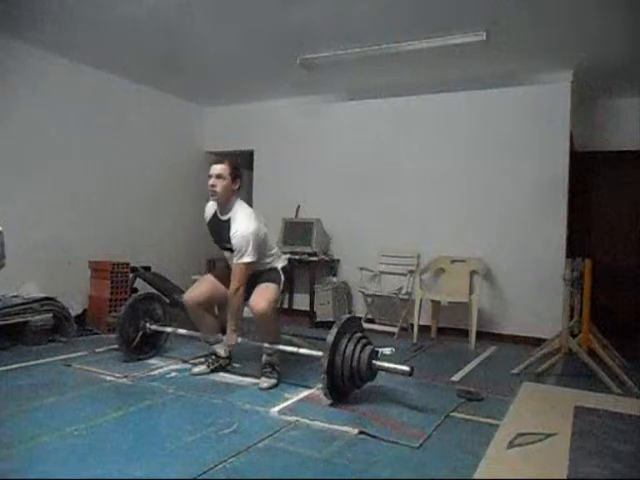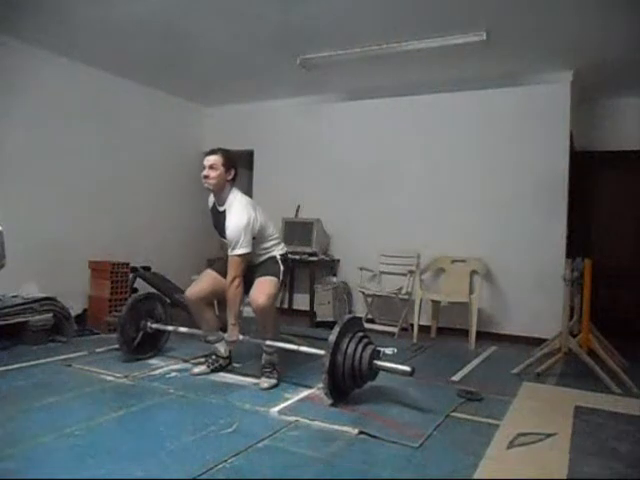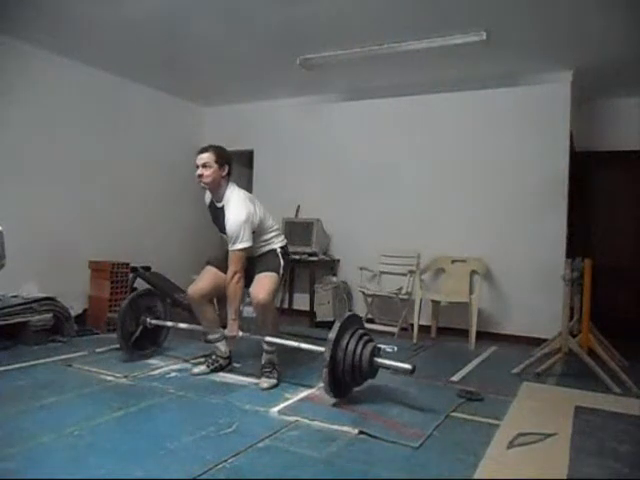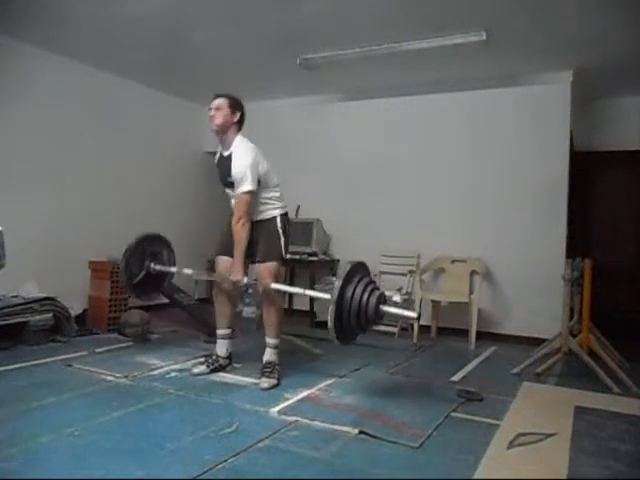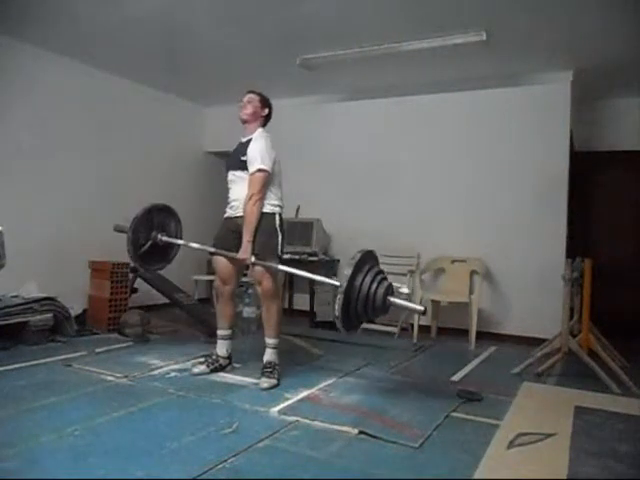
dt=0.7s
person 1, frame 1
left shoulder: (244, 226)
right shoulder: (211, 209)
left elbow: (238, 286)
left wrist: (232, 330)
right wrist: (211, 283)
left hip: (268, 270)
right hip: (237, 267)
left knee: (261, 307)
right knee: (192, 299)
left ankle: (270, 361)
right ankle: (221, 353)
person 1, frame 2
left shoulder: (239, 215)
right shoulder: (214, 200)
left elbow: (235, 279)
left wrist: (233, 325)
left hip: (269, 258)
right hip: (239, 258)
left knee: (260, 301)
right knee: (194, 295)
left ankle: (270, 360)
right ankle: (221, 353)
person 1, frame 3
left shoulder: (238, 210)
right shoulder: (210, 196)
left elbow: (235, 274)
left wrist: (233, 322)
right wrist: (217, 255)
left hip: (269, 251)
right hip: (238, 250)
left knee: (261, 298)
right knee: (196, 293)
left ankle: (269, 361)
right ankle: (221, 354)
person 1, frame 4
left shoulder: (244, 156)
right shoulder: (221, 153)
left elbow: (241, 219)
left wrist: (238, 267)
left hip: (269, 220)
right hip: (244, 217)
left knee: (267, 286)
right knee: (220, 284)
left ankle: (270, 361)
right ankle: (222, 354)
person 1, frame 5
left shoulder: (261, 143)
right shoulder: (239, 146)
left elbow: (255, 197)
left wrist: (247, 244)
right wrist: (237, 237)
left hip: (264, 219)
right hip: (233, 218)
left knee: (266, 287)
right knee: (222, 285)
left ankle: (270, 361)
right ankle: (222, 355)
